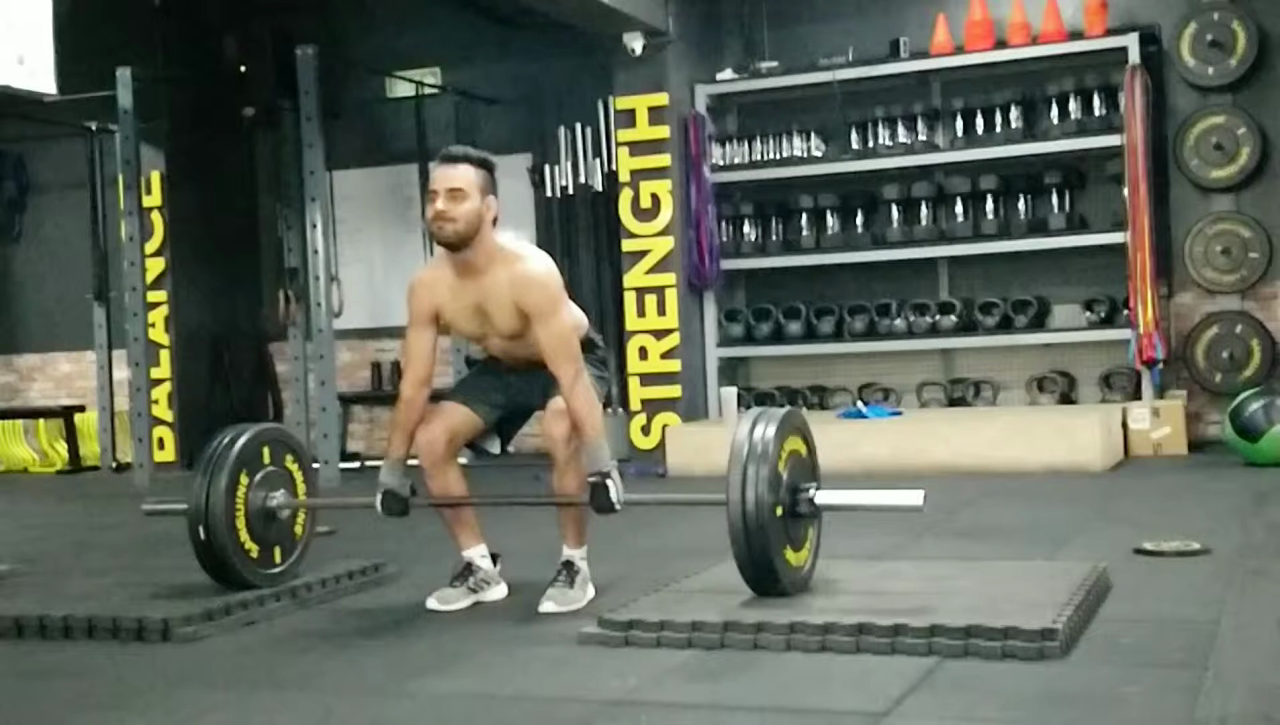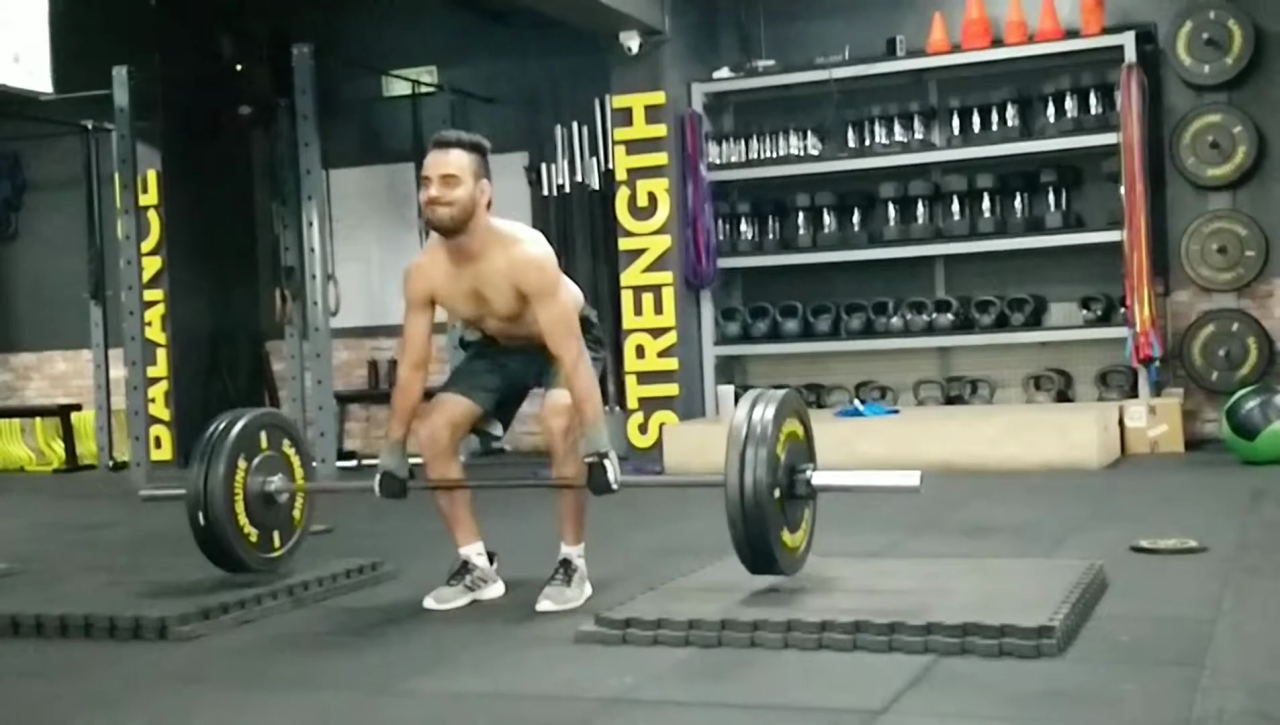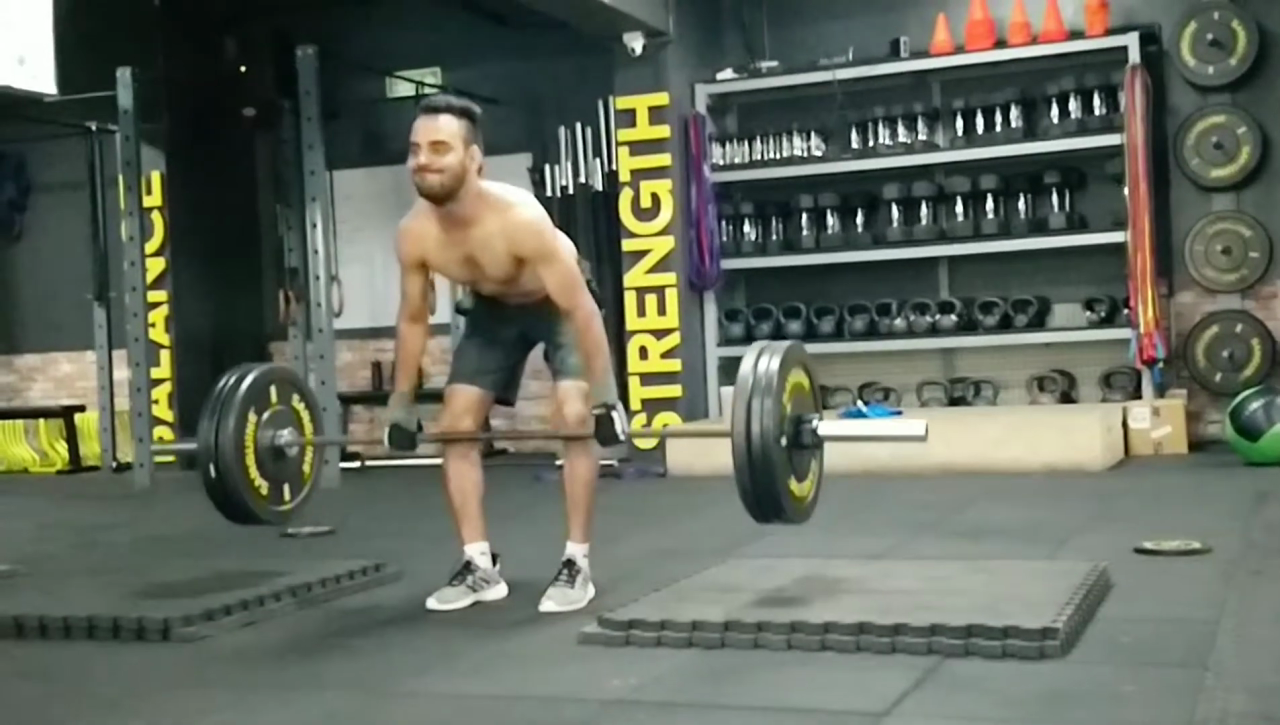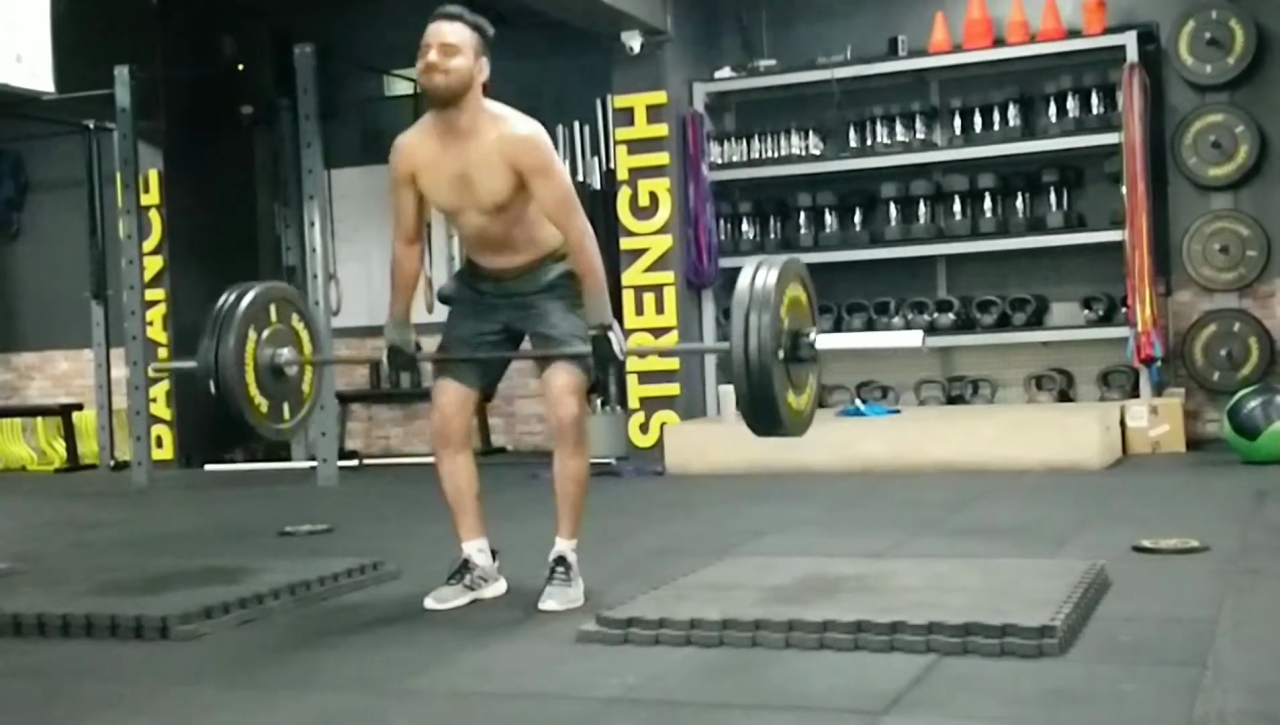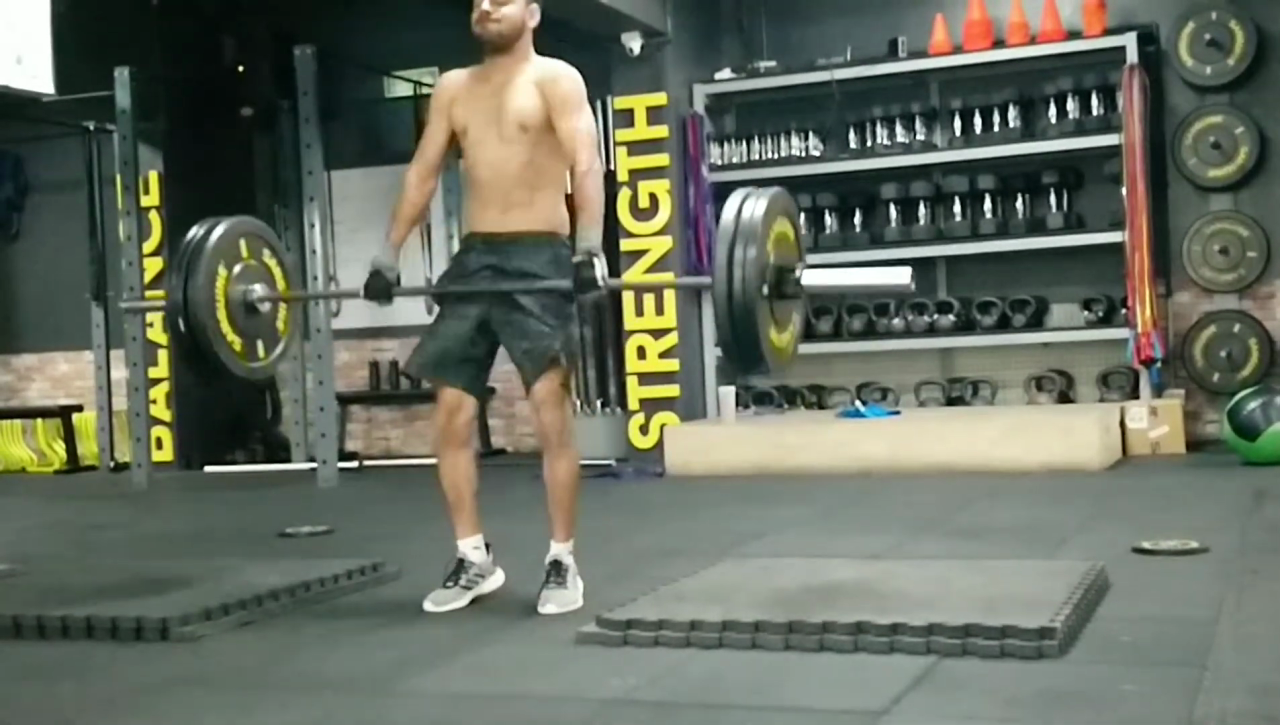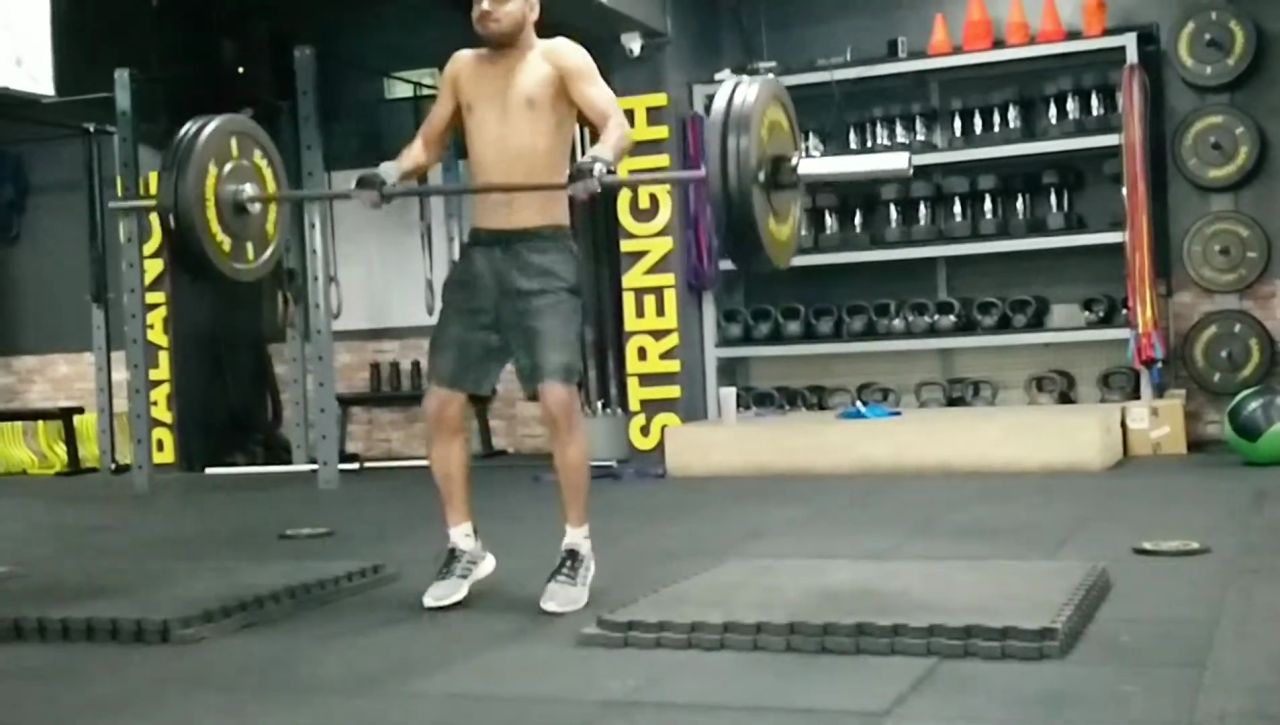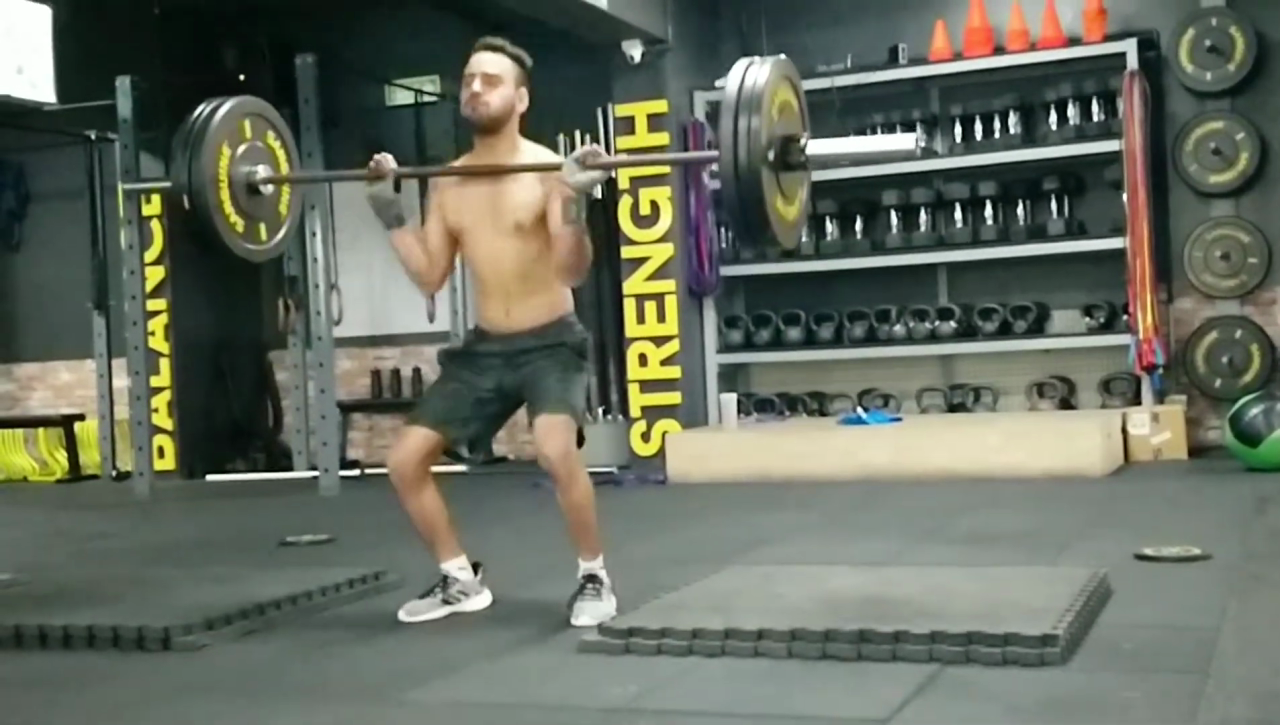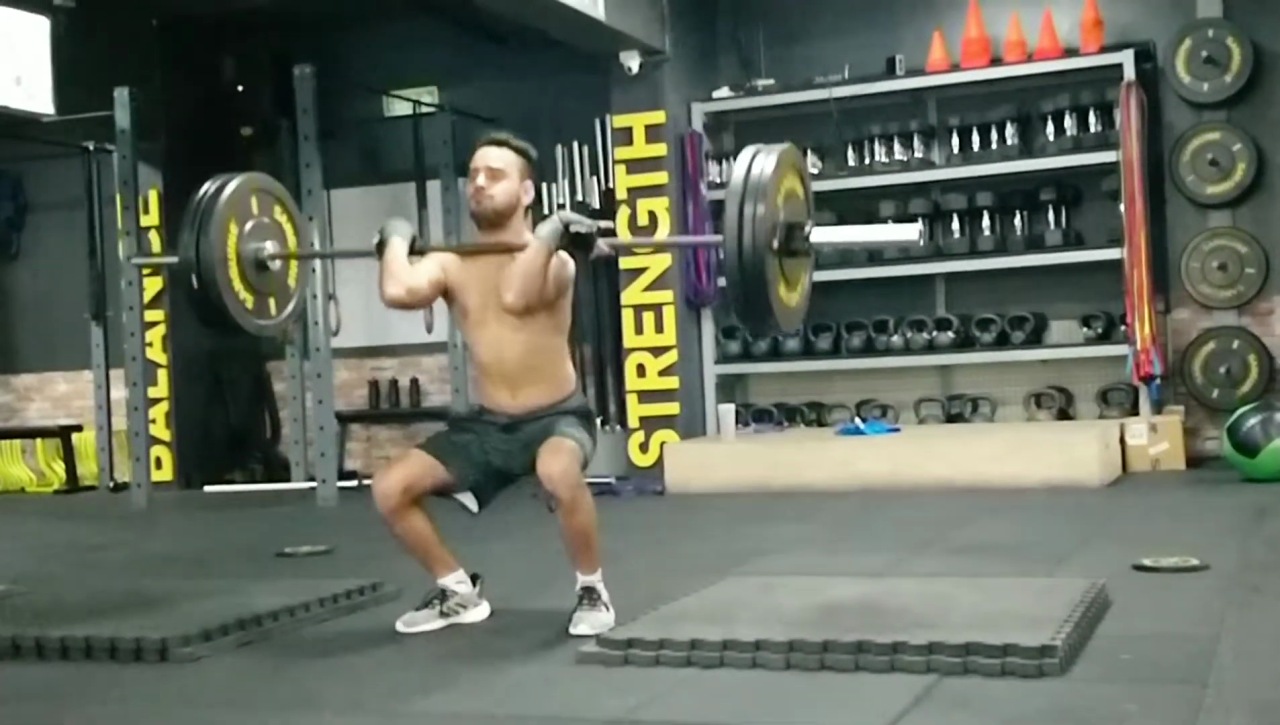
dt=0.7s
person 1, frame 1
left shoulder: (531, 273)
right shoulder: (426, 286)
left elbow: (570, 376)
right elbow: (413, 383)
left wrist: (601, 465)
right wrist: (393, 469)
left hip: (573, 360)
right hip: (501, 368)
left knee: (561, 432)
right knee: (430, 439)
left ankle: (574, 566)
right ankle: (480, 566)
person 1, frame 2
left shoulder: (526, 254)
right shoulder: (423, 270)
left elbow: (570, 356)
right elbow: (412, 365)
left wrist: (598, 443)
right wrist: (392, 452)
left hip: (565, 341)
right hip: (497, 347)
left knee: (560, 423)
right knee: (434, 432)
left ankle: (572, 564)
right ankle: (477, 565)
person 1, frame 3
left shoulder: (519, 218)
right shoulder: (414, 232)
left elbow: (581, 310)
right elbow: (412, 320)
left wrist: (605, 399)
right wrist: (401, 407)
left hip: (559, 303)
right hip: (493, 309)
left knee: (573, 417)
right knee: (455, 424)
left ankle: (576, 565)
right ankle: (479, 566)
person 1, frame 4
left shoulder: (518, 136)
right shoulder: (409, 151)
left elbow: (577, 232)
right elbow: (408, 243)
left wrist: (602, 321)
right wrist: (397, 328)
left hip: (550, 282)
right hip: (479, 289)
left knee: (565, 414)
right knee: (447, 423)
left ankle: (565, 560)
right ankle: (478, 562)
person 1, frame 5
left shoulder: (555, 78)
right shoulder: (452, 87)
left elbow: (586, 166)
right elbow: (422, 173)
left wrist: (591, 248)
right wrist: (389, 254)
left hip: (539, 261)
right hip: (471, 261)
left knee: (550, 413)
right knee: (451, 417)
left ankle: (563, 562)
right ankle: (474, 559)
person 1, frame 6
left shoulder: (560, 57)
right shoulder: (462, 67)
left elbow: (616, 122)
right elbow: (429, 141)
left wrist: (597, 161)
right wrist: (389, 173)
left hip: (542, 252)
right hip: (478, 253)
left knee: (558, 400)
right knee: (442, 407)
left ankle: (576, 549)
right ankle: (464, 547)
person 1, frame 7
left shoulder: (549, 169)
right shoulder: (443, 183)
left elbow: (570, 271)
right elbow: (429, 278)
left wrist: (575, 199)
right wrist: (390, 211)
left hip: (550, 344)
right hip: (483, 349)
left knee: (554, 447)
right knee: (405, 459)
left ankle: (594, 577)
right ankle: (460, 577)
person 1, frame 8
left shoulder: (554, 262)
right shoulder: (449, 264)
left elbow: (516, 297)
right elbow: (397, 292)
left wrist: (551, 232)
right wrist: (396, 241)
left hip: (554, 417)
right hip: (487, 424)
left knee: (558, 471)
right knee: (389, 488)
left ankle: (592, 590)
right ankle: (458, 589)
